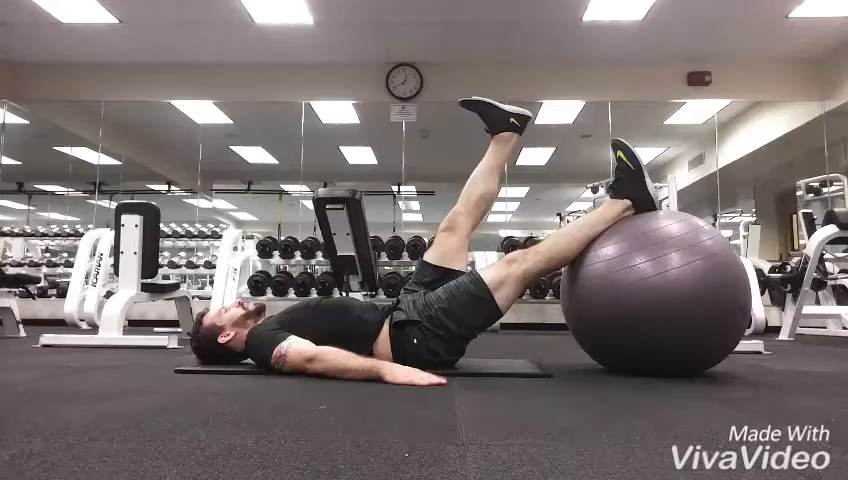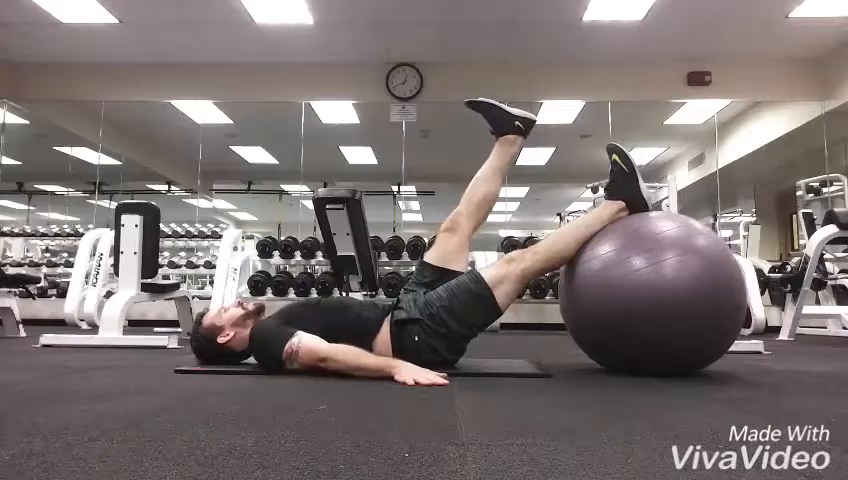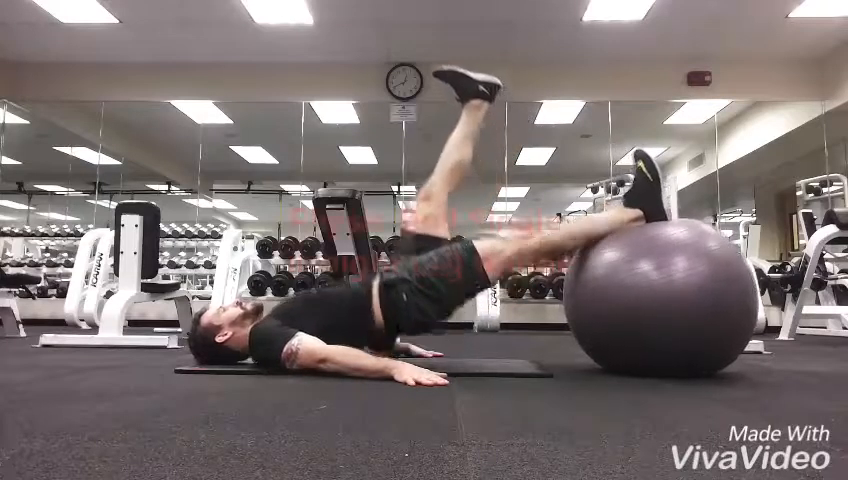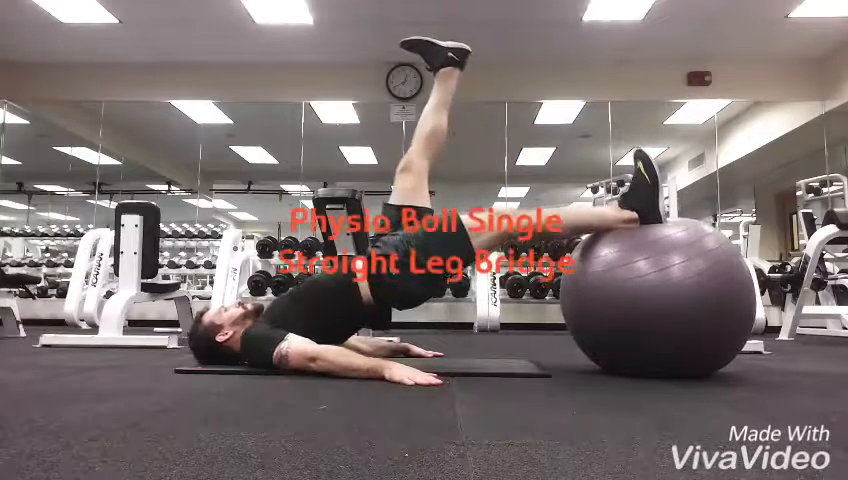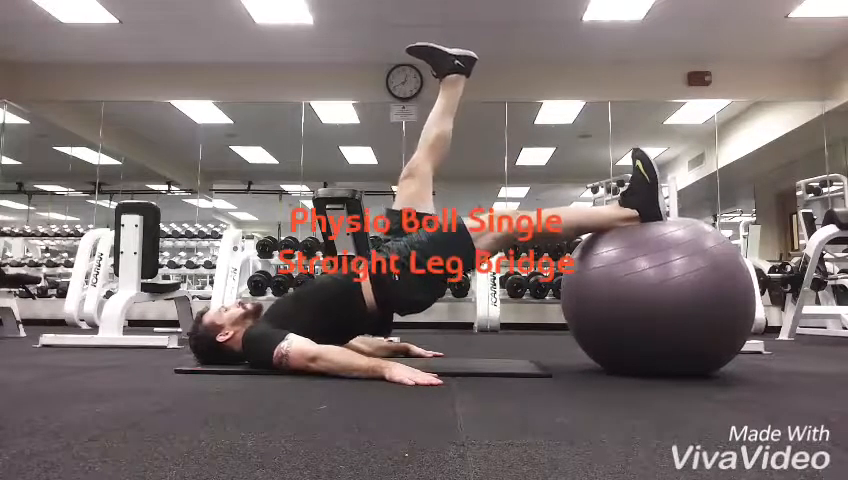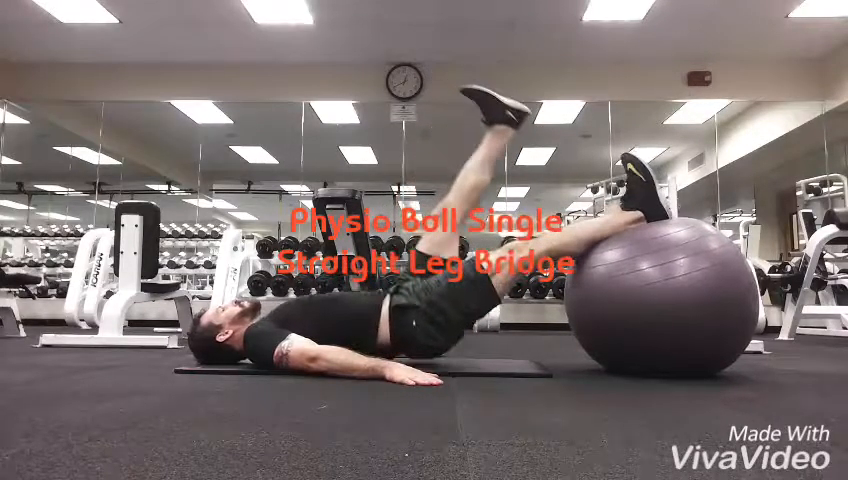
dt=0.5s
person 1, frame 1
left shoulder: (276, 327)
right shoulder: (262, 341)
right elbow: (311, 357)
right wrist: (386, 368)
left hip: (405, 314)
right hip: (414, 336)
left knee: (454, 225)
right knee: (519, 263)
left ankle: (504, 133)
right ankle: (624, 202)
person 1, frame 2
left shoulder: (276, 327)
right shoulder: (265, 338)
right elbow: (324, 354)
right wrist: (396, 366)
left hip: (404, 312)
right hip: (415, 336)
left knee: (457, 225)
right knee: (518, 262)
left ankle: (509, 139)
right ankle: (618, 205)
person 1, frame 3
left shoulder: (273, 326)
right shoulder: (264, 339)
right elbow: (321, 356)
right wrist: (394, 368)
left hip: (397, 288)
right hip: (403, 294)
left knee: (433, 197)
right knee: (517, 243)
left ankle: (475, 101)
right ankle: (635, 212)
person 1, frame 4
left shoulder: (270, 325)
right shoulder: (258, 342)
left elbow: (337, 338)
right elbow: (313, 356)
right wrist: (389, 368)
left hip: (385, 262)
right hip: (395, 271)
left knee: (412, 167)
right knee: (507, 221)
left ankle: (446, 72)
right ankle: (629, 214)
person 1, frame 5
left shoulder: (270, 325)
right shoulder: (258, 341)
left elbow: (344, 339)
right elbow: (312, 356)
right wrist: (387, 368)
left hip: (388, 267)
right hip: (397, 278)
left knee: (417, 172)
right knee: (508, 223)
left ankle: (452, 77)
right ankle: (632, 211)
person 1, frame 6
left shoulder: (271, 324)
right shoulder: (259, 339)
right elbow: (314, 355)
right wrist: (387, 367)
left hip: (404, 301)
right hip: (416, 320)
left knee: (448, 214)
right knee: (522, 250)
left ankle: (499, 127)
right ankle: (634, 214)
